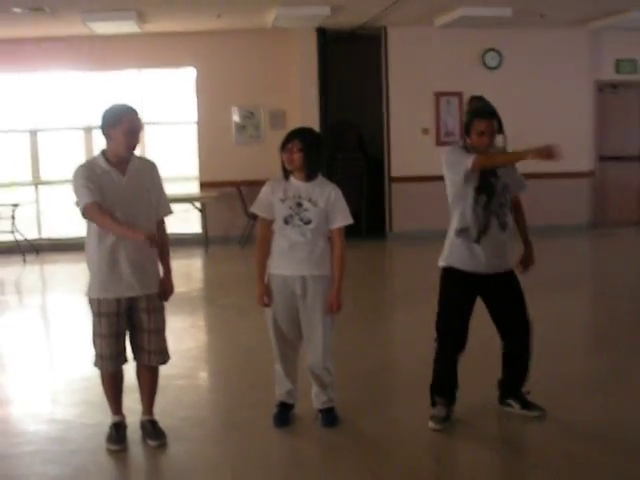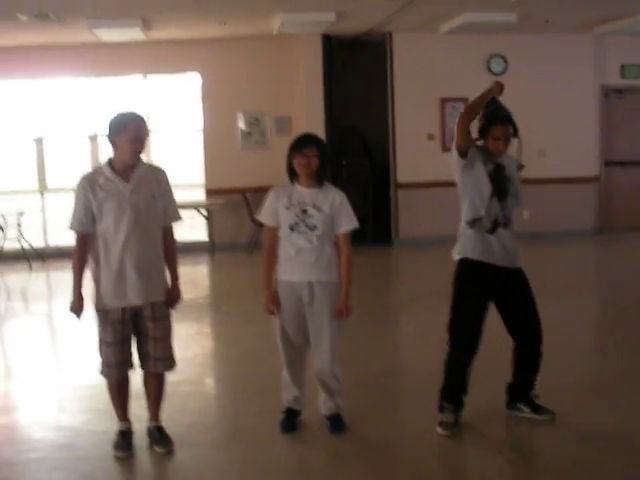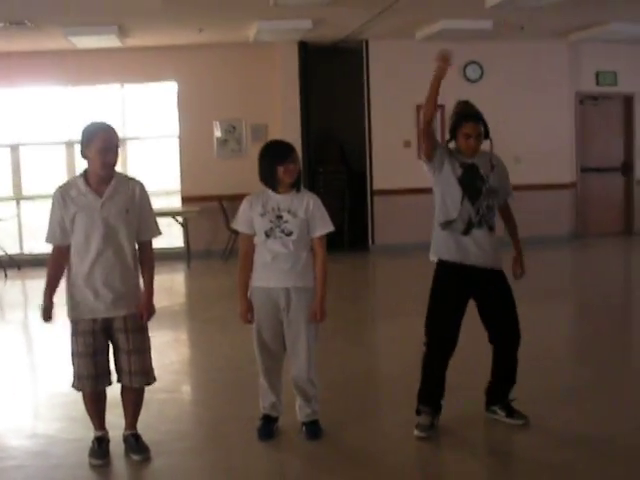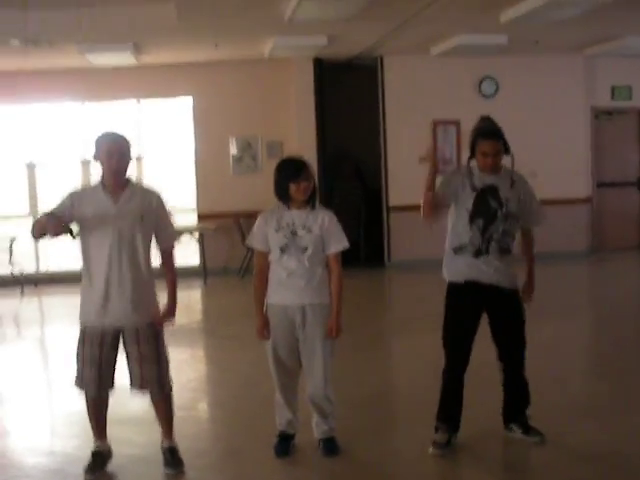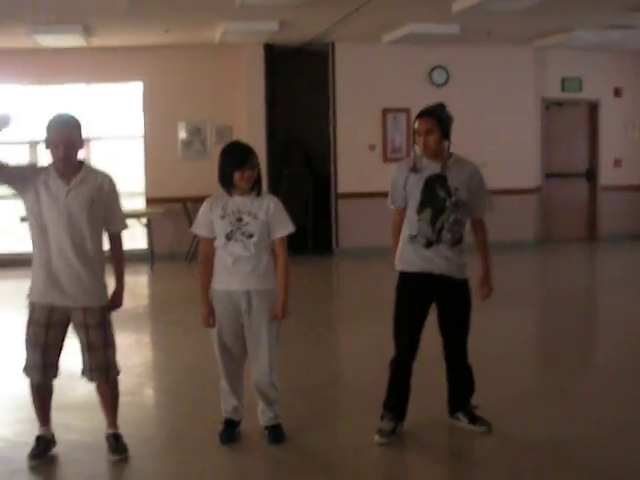
dt=0.4s
person 1, frame 1
left shoulder: (505, 162)
right shoulder: (455, 157)
left elbow: (514, 203)
right elbow: (485, 161)
left wrist: (527, 245)
right wrist: (531, 153)
left hip: (498, 265)
right hip: (460, 265)
left knee: (518, 331)
right knee: (450, 337)
left ankle: (511, 393)
right ankle: (442, 400)
person 1, frame 2
left shoulder: (510, 165)
right shoulder: (468, 158)
right elbow: (463, 122)
right wrist: (490, 94)
left hip: (508, 264)
right hip: (474, 262)
left knee: (530, 333)
right knee: (464, 339)
left ankle: (519, 397)
right ankle: (450, 405)
person 1, frame 3
left shoulder: (493, 165)
right shoulder: (440, 161)
left elbow: (504, 207)
right elbow: (424, 124)
left wrist: (517, 249)
right wrist: (438, 77)
left hip: (490, 265)
right hip: (452, 265)
left knee: (508, 335)
right knee: (439, 341)
left ankle: (498, 400)
right ankle: (427, 409)
person 1, frame 4
left shoulder: (517, 183)
right shoulder: (458, 180)
left elbow: (526, 231)
right elbow: (430, 212)
left wrist: (530, 274)
right wrist: (432, 175)
left hip: (505, 283)
right hip: (463, 281)
left knee: (513, 354)
right knee: (456, 357)
left ankle: (515, 417)
right ankle: (446, 425)
person 1, frame 5
left shoulder: (468, 172)
right shoulder: (407, 171)
left elbow: (477, 222)
right elbow: (399, 218)
left wrist: (485, 269)
right wrist: (397, 259)
left hip: (453, 272)
right hip: (414, 271)
left knee: (456, 344)
right knee: (405, 345)
left ankle: (460, 406)
right ankle: (392, 414)
person 2, frame 1
left shoulder: (148, 170)
right shoulder: (87, 173)
left elbow: (158, 224)
right elbow: (95, 213)
left wrist: (166, 272)
right wrist: (134, 233)
left hip: (146, 281)
right hip: (106, 283)
left knee: (150, 354)
right knee: (109, 358)
left ankle: (148, 418)
right ankle: (117, 420)
person 2, frame 2
left shoulder: (157, 178)
right shoulder: (90, 184)
left elbow: (166, 233)
right elbow: (84, 240)
left wrist: (174, 280)
right wrist: (77, 290)
left hip: (153, 289)
right hip: (111, 293)
left knee: (157, 362)
right knee: (115, 365)
left ankle: (154, 424)
right ankle: (124, 427)
person 2, frame 3
left shoulder: (134, 191)
right shoulder: (65, 196)
left elbow: (144, 248)
right elbow: (60, 251)
left wrist: (148, 295)
right wrist: (48, 295)
left hip: (128, 301)
right hip: (85, 304)
left knee: (136, 374)
right knee: (89, 378)
left ankle: (131, 432)
right ankle: (100, 435)
person 2, frame 4
left shoulder: (150, 200)
right shoulder: (80, 199)
left elbow: (167, 250)
right elbow: (39, 231)
left wrist: (172, 300)
right wrist: (48, 220)
left hip: (139, 310)
right hip: (96, 312)
left knee: (158, 382)
right knee: (94, 385)
left ankle: (169, 444)
right ankle: (101, 447)
person 2, frame 5
left shoulder: (101, 183)
right shoulder: (31, 181)
left elbow: (115, 238)
left wrist: (119, 287)
left hip: (90, 294)
right hip: (46, 294)
left knee: (104, 369)
right knee: (38, 370)
left ankle: (113, 431)
right ankle: (45, 433)
person 3, frame 1
left shoulder: (329, 193)
right shoulder: (273, 189)
left elbow: (338, 243)
right elbow: (263, 238)
left wrist: (337, 288)
right wrist: (260, 281)
left hip: (317, 278)
right hip: (280, 277)
left knee: (319, 348)
right knee: (284, 345)
left ankle: (325, 401)
right ankle: (285, 399)
person 3, frame 2
left shoulder: (334, 198)
right shoulder: (278, 196)
left elbow: (344, 248)
right elbow: (270, 246)
left wrist: (345, 293)
right wrist: (268, 288)
left hip: (323, 284)
right hip: (287, 284)
left knee: (326, 353)
right knee: (291, 351)
left ankle: (332, 407)
right ankle: (292, 406)
person 3, frame 3
left shoulder: (309, 202)
right shoulder: (252, 204)
left elbow: (320, 252)
right elbow: (245, 254)
left wrist: (320, 297)
right wrist: (243, 297)
left hip: (300, 290)
right hip: (263, 290)
left knee: (302, 359)
right knee: (268, 357)
left ankle: (309, 414)
right ankle: (269, 412)
person 3, frame 4
left shoulder: (324, 219)
right shoulder: (267, 221)
left elbow: (335, 269)
right elbow: (261, 270)
left wrist: (336, 313)
right wrist: (259, 313)
left hip: (315, 306)
right hip: (279, 307)
left knee: (319, 376)
right knee: (284, 374)
left ankle: (325, 430)
right ankle: (286, 429)
person 3, frame 5
left shoulder: (269, 204)
right shoulder: (212, 207)
left elbow: (280, 254)
right elbow: (206, 257)
left wrist: (282, 297)
right wrist: (205, 300)
left hip: (261, 292)
right hip: (224, 293)
left knee: (264, 362)
right knee: (229, 360)
left ankle: (271, 418)
right ankle: (231, 416)
